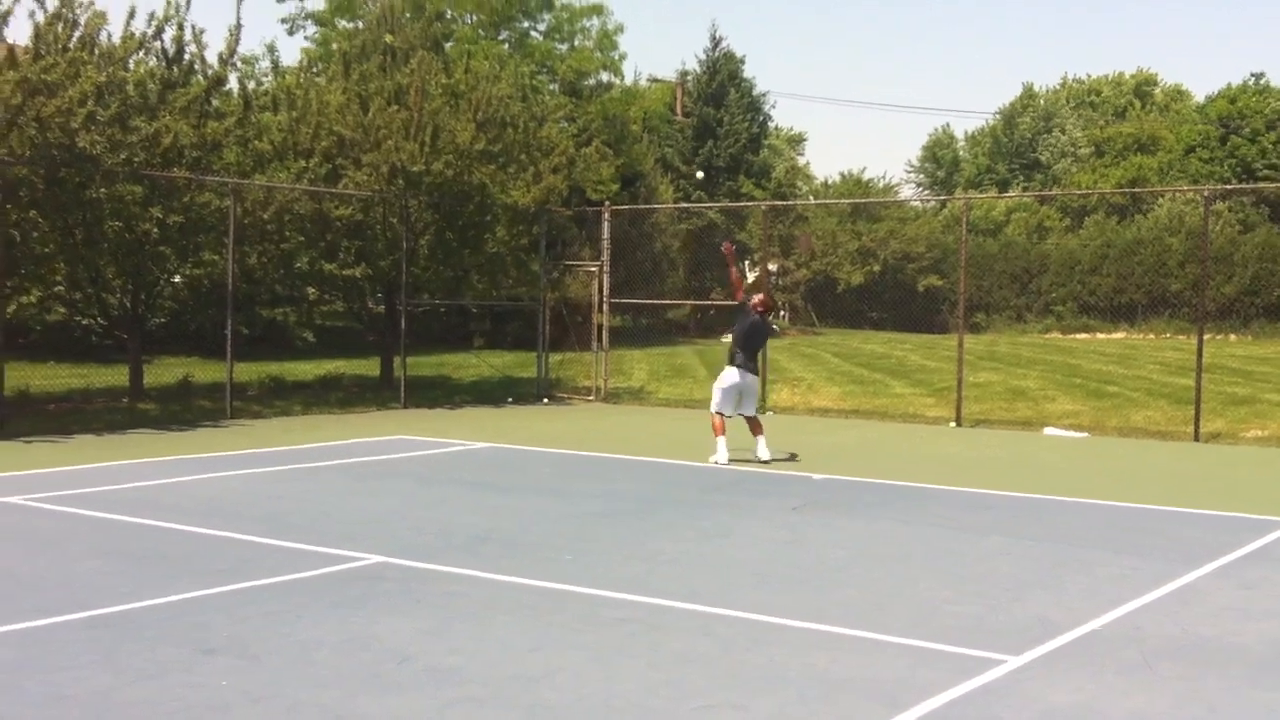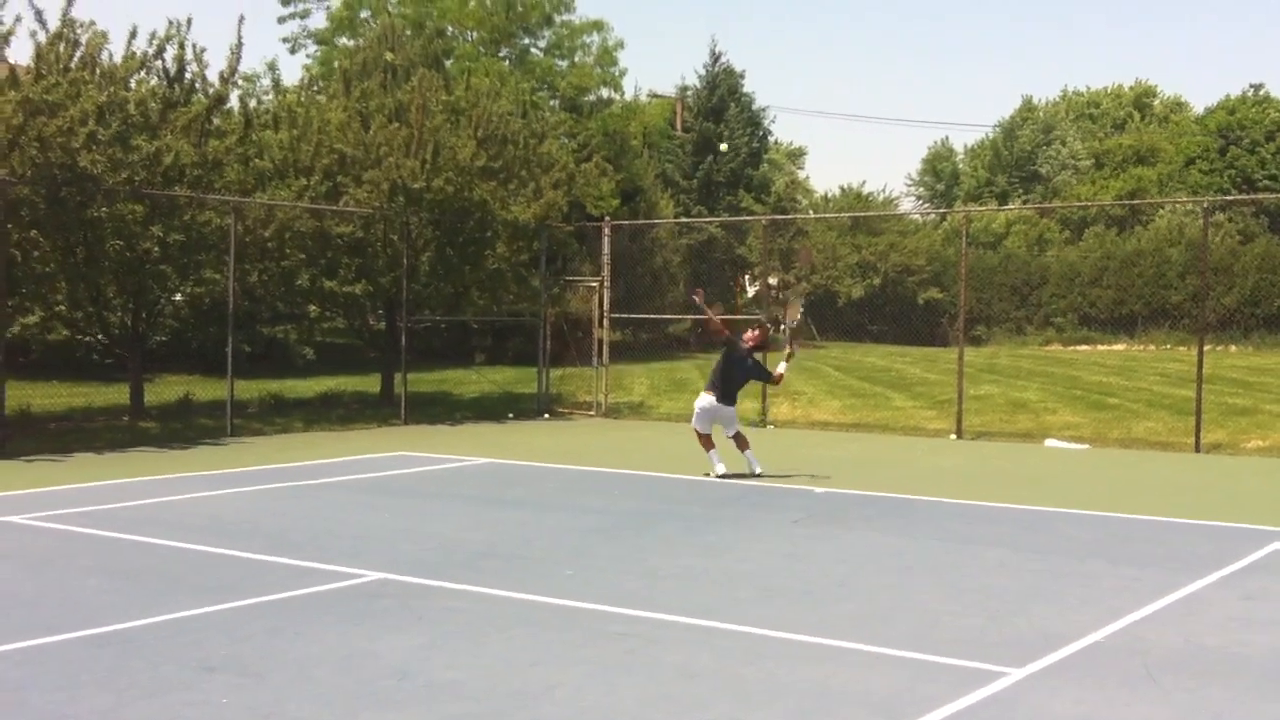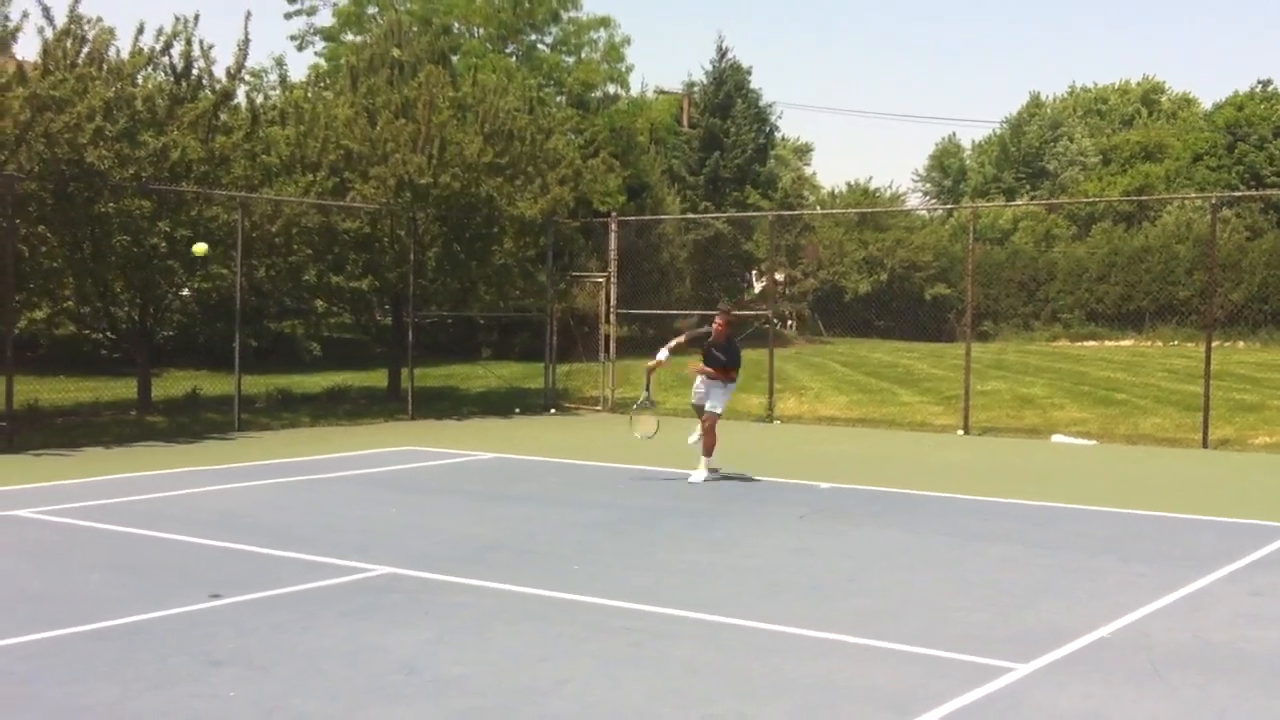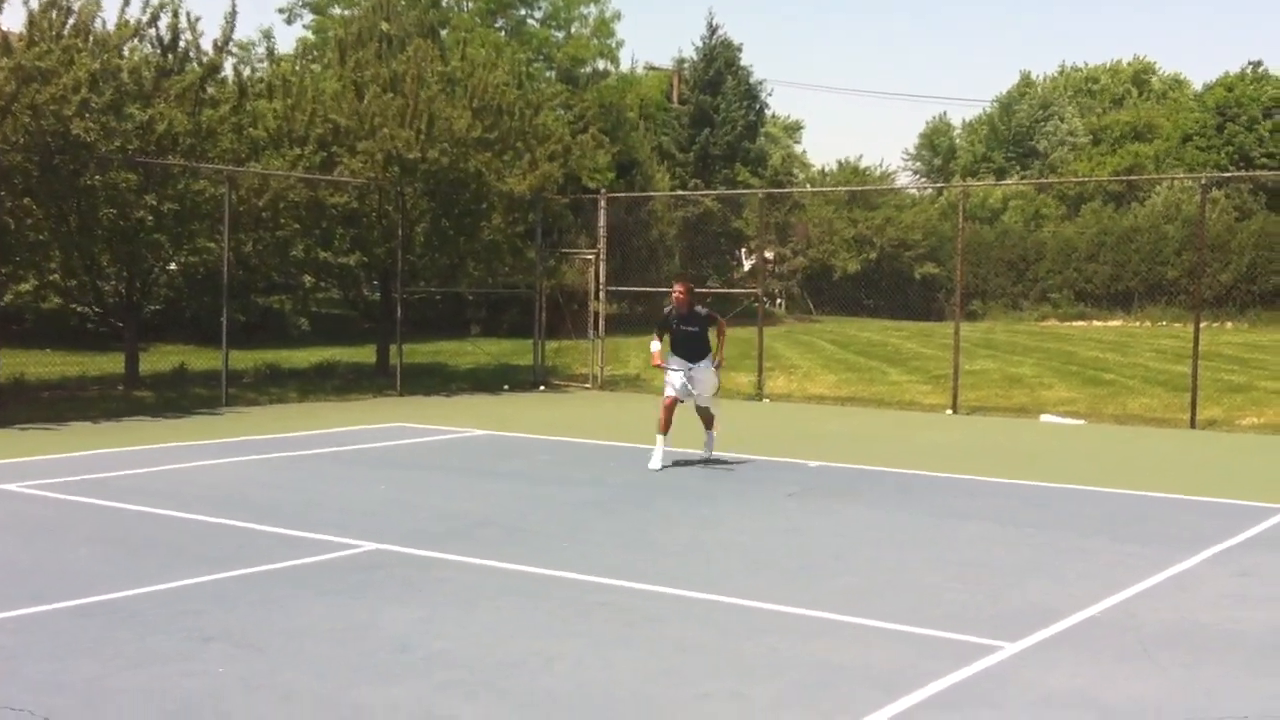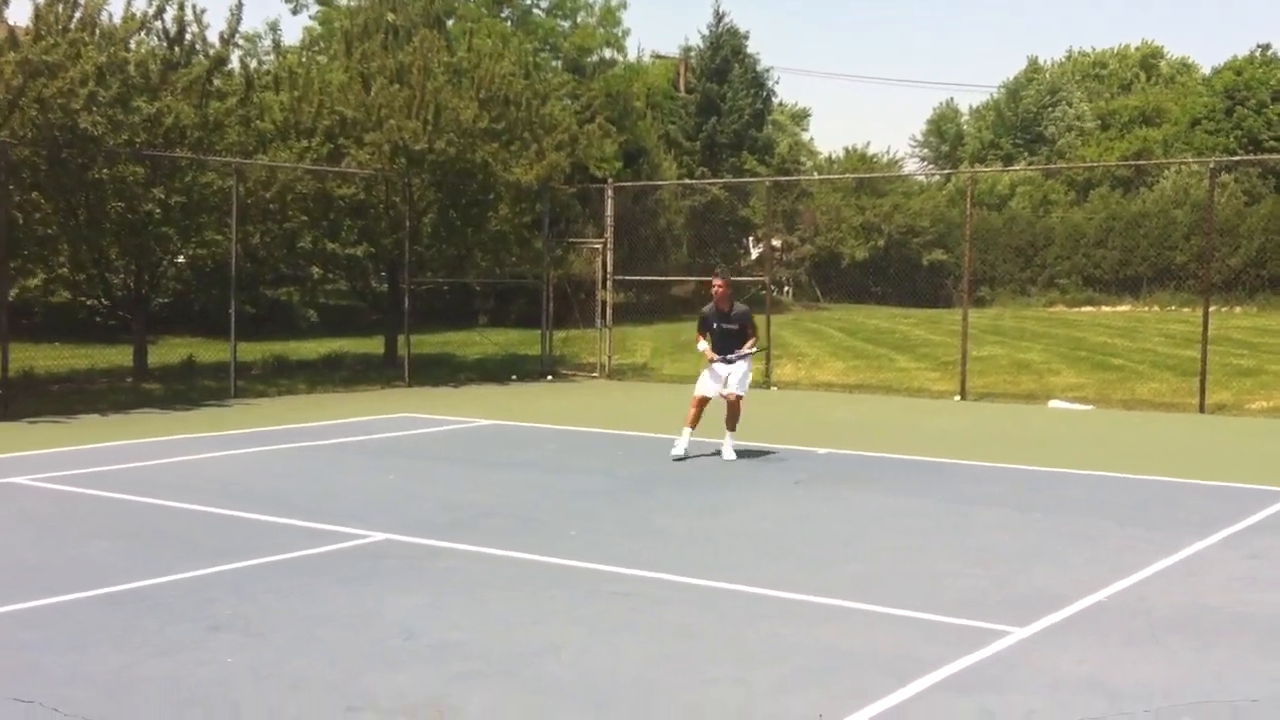
dt=0.4s
person 1, frame 1
left shoulder: (748, 317)
right shoulder: (766, 326)
left elbow: (737, 287)
left wrist: (732, 261)
left hip: (734, 373)
right hip: (752, 376)
left knee: (717, 413)
right knee: (750, 415)
left ankle: (721, 453)
right ankle: (762, 450)
person 1, frame 2
left shoulder: (735, 347)
right shoulder: (755, 366)
left elbow: (719, 329)
right elbow: (776, 379)
left wrist: (703, 306)
right wrist: (785, 361)
left hip: (708, 401)
right hip: (728, 407)
left knee: (702, 433)
right knee: (735, 433)
left ankle: (718, 466)
right ankle: (754, 465)
person 1, frame 3
left shoulder: (733, 349)
right shoulder: (705, 333)
left elbow: (731, 377)
right elbow: (679, 341)
left wrist: (708, 371)
right wrist: (661, 357)
left hip: (723, 384)
right hip: (706, 377)
left knee: (709, 422)
right knee: (697, 407)
left ankle: (704, 468)
right ankle: (702, 426)
person 1, frame 4
left shoulder: (702, 315)
right shoulder: (667, 313)
left elbow: (721, 325)
right elbow: (657, 336)
left wrist: (719, 353)
right wrist: (656, 354)
left hip: (701, 364)
right hip: (677, 362)
left knee: (702, 409)
right knee: (669, 402)
left ankle: (710, 435)
right ankle: (659, 450)
person 1, frame 5
left shoulder: (742, 312)
right shoulder: (707, 312)
left elbow: (754, 337)
right elbow: (700, 337)
left wrist: (744, 351)
right wrist: (707, 351)
left hip: (739, 361)
right hip: (718, 362)
left knee: (733, 399)
right knee: (699, 398)
left ankle: (728, 443)
right ankle: (683, 441)
